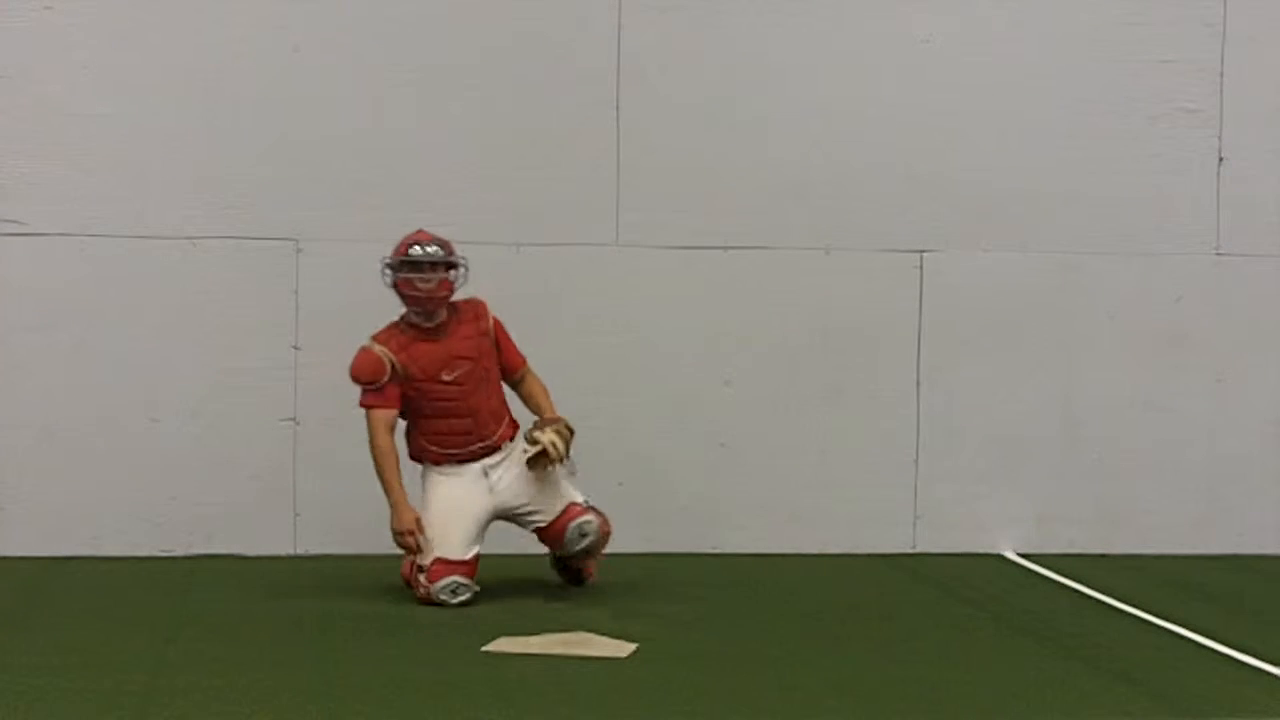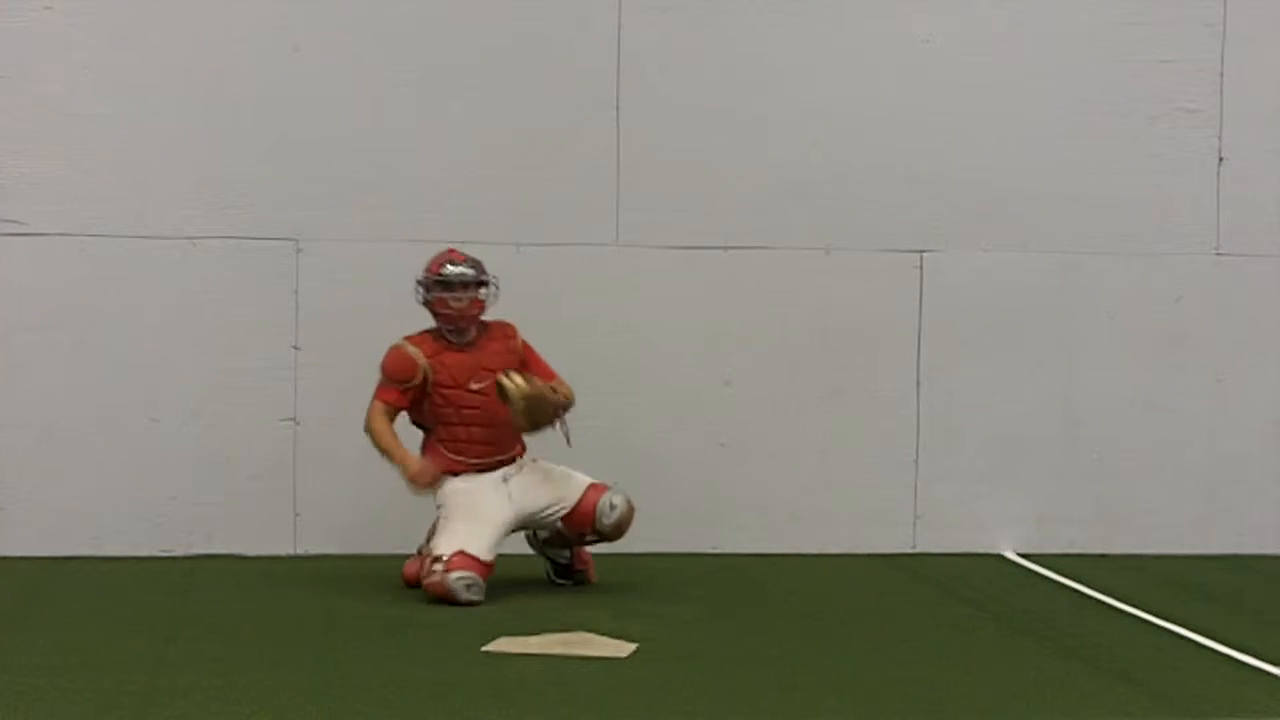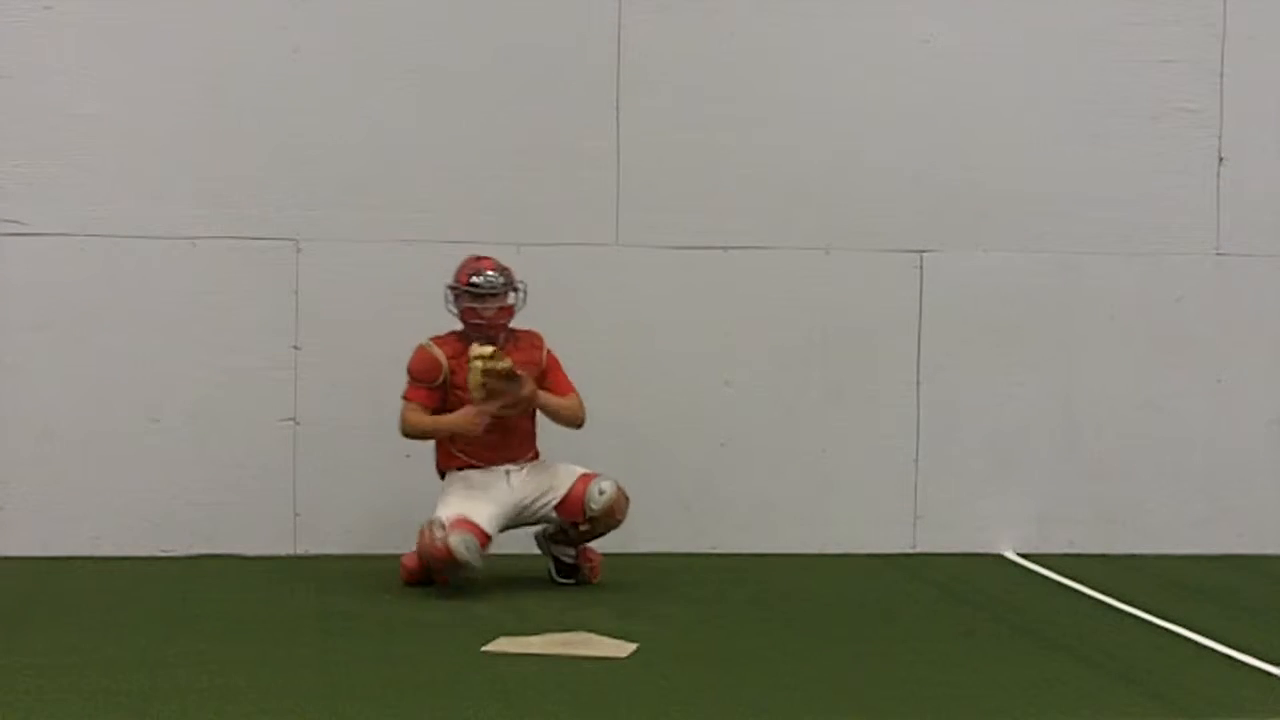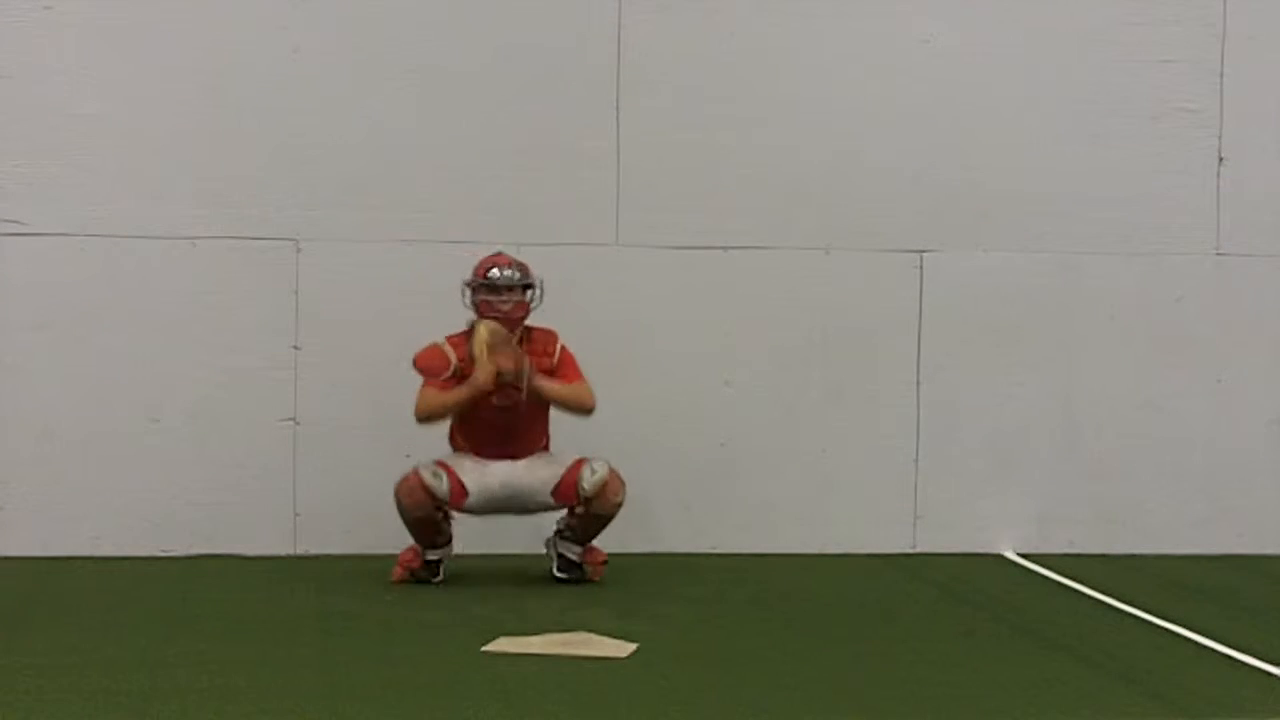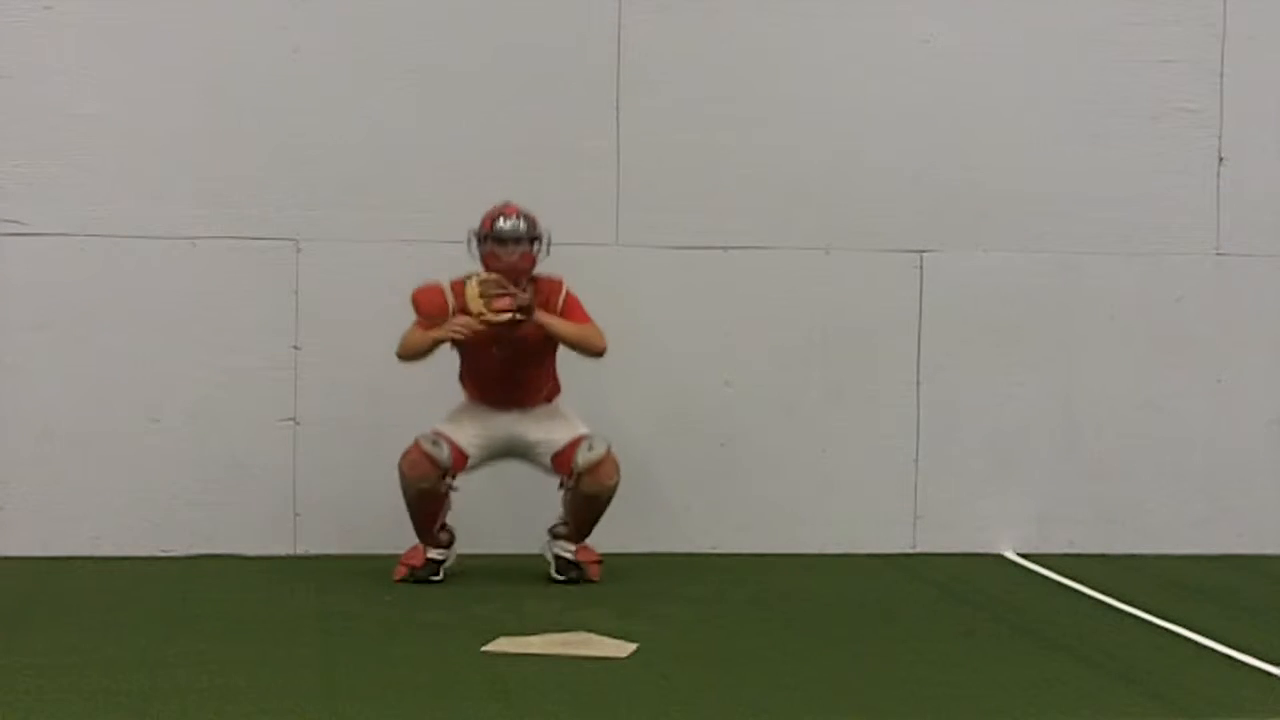
dt=0.2s
person 1, frame 1
left shoulder: (479, 319)
right shoulder: (386, 351)
left elbow: (523, 376)
right elbow: (381, 432)
left wrist: (551, 418)
right wrist: (398, 505)
left hip: (509, 460)
right hip: (449, 477)
left knee: (588, 534)
right knee: (444, 590)
left ankle: (563, 550)
right ankle: (419, 552)
person 1, frame 2
left shoulder: (507, 338)
right shoulder: (417, 355)
left elbow: (565, 395)
right elbow: (376, 420)
left wrist: (554, 394)
right wrist: (407, 461)
left hip: (522, 474)
right hip: (464, 487)
left knee: (616, 512)
right knee: (456, 586)
left ankle: (554, 544)
right ankle: (437, 551)
person 1, frame 3
left shoulder: (533, 348)
right shoulder: (441, 354)
left elbow: (578, 416)
right elbow: (409, 423)
left wrist: (534, 394)
right wrist: (453, 422)
left hip: (528, 474)
right hip: (469, 481)
left knee: (611, 500)
right knee: (454, 552)
left ankle: (562, 544)
right ankle: (435, 553)
person 1, frame 4
left shoulder: (548, 346)
right shoulder: (456, 350)
left elbow: (587, 403)
right elbow: (423, 412)
left wrist: (533, 380)
right wrist: (470, 389)
left hip: (534, 465)
right hip: (475, 467)
left knee: (608, 486)
right knee: (412, 489)
left ankle: (569, 545)
right ankle: (432, 551)
person 1, frame 5
left shoulder: (553, 295)
right shoulder: (459, 295)
left elbow: (598, 345)
right elbow: (405, 349)
left wrist: (539, 317)
right wrist: (441, 333)
left hip: (540, 415)
right hip: (480, 415)
left knee: (602, 469)
right knee: (417, 463)
left ankle: (565, 543)
right ankle: (436, 546)
